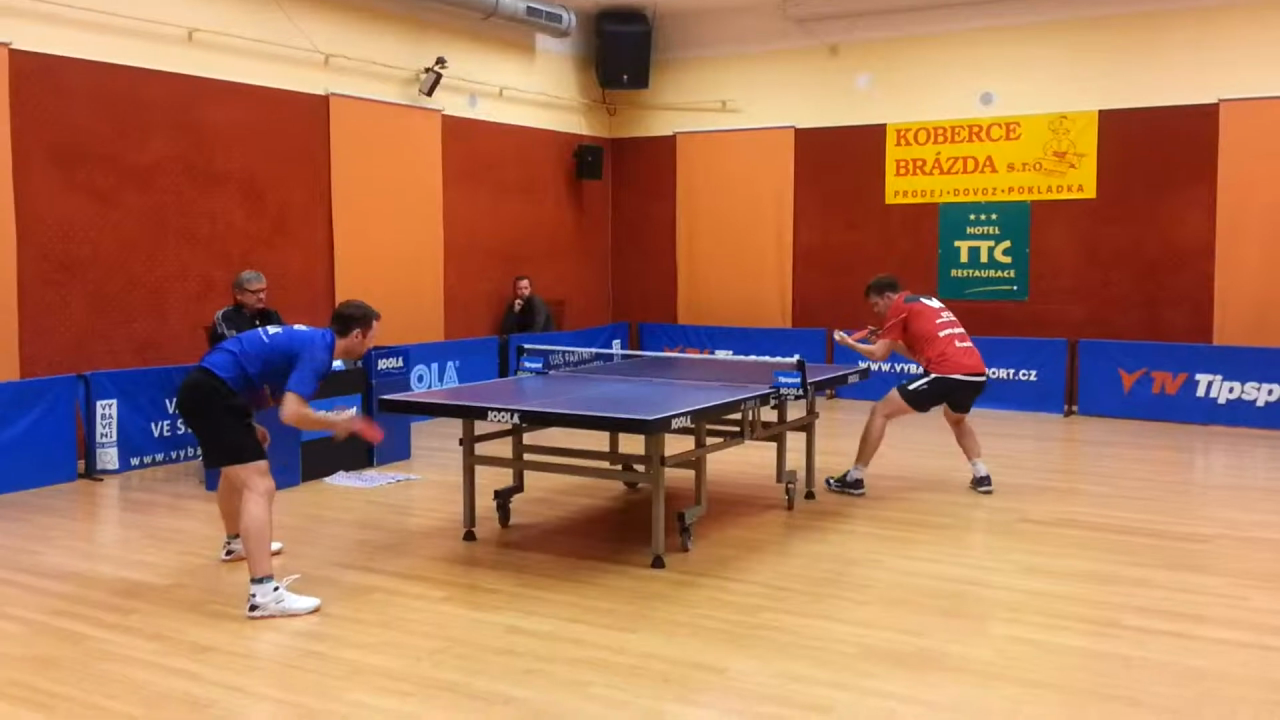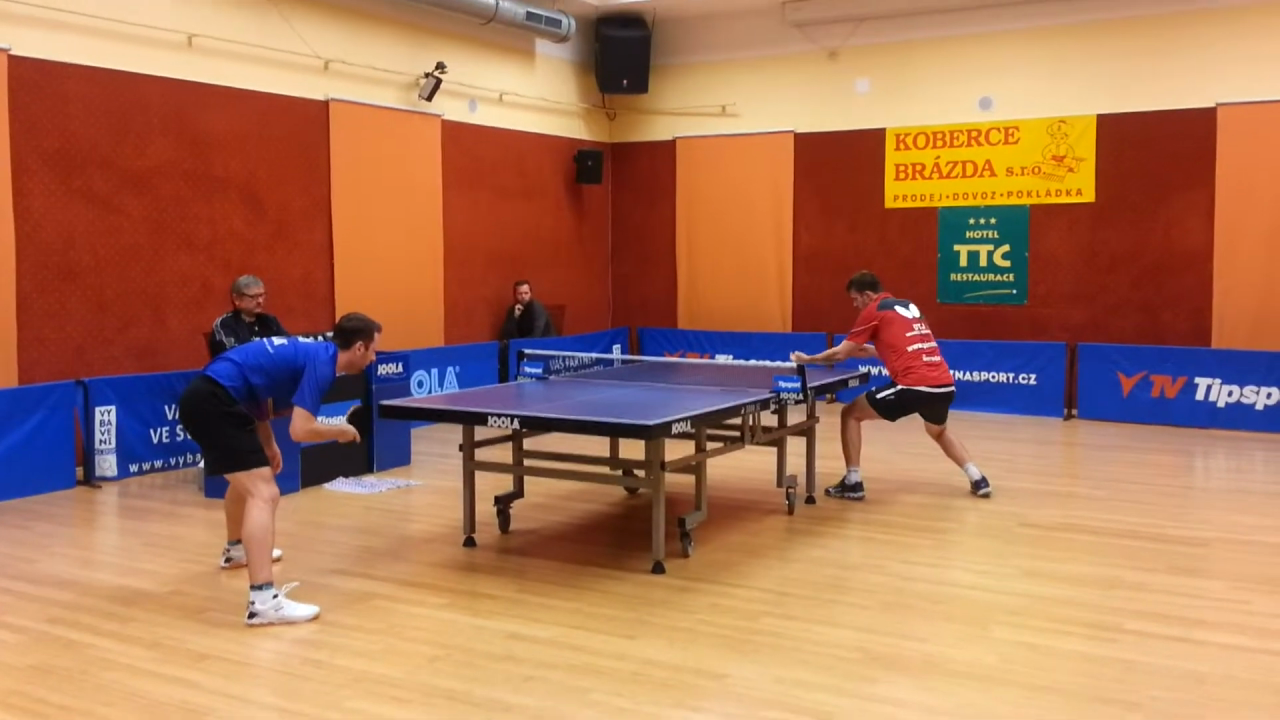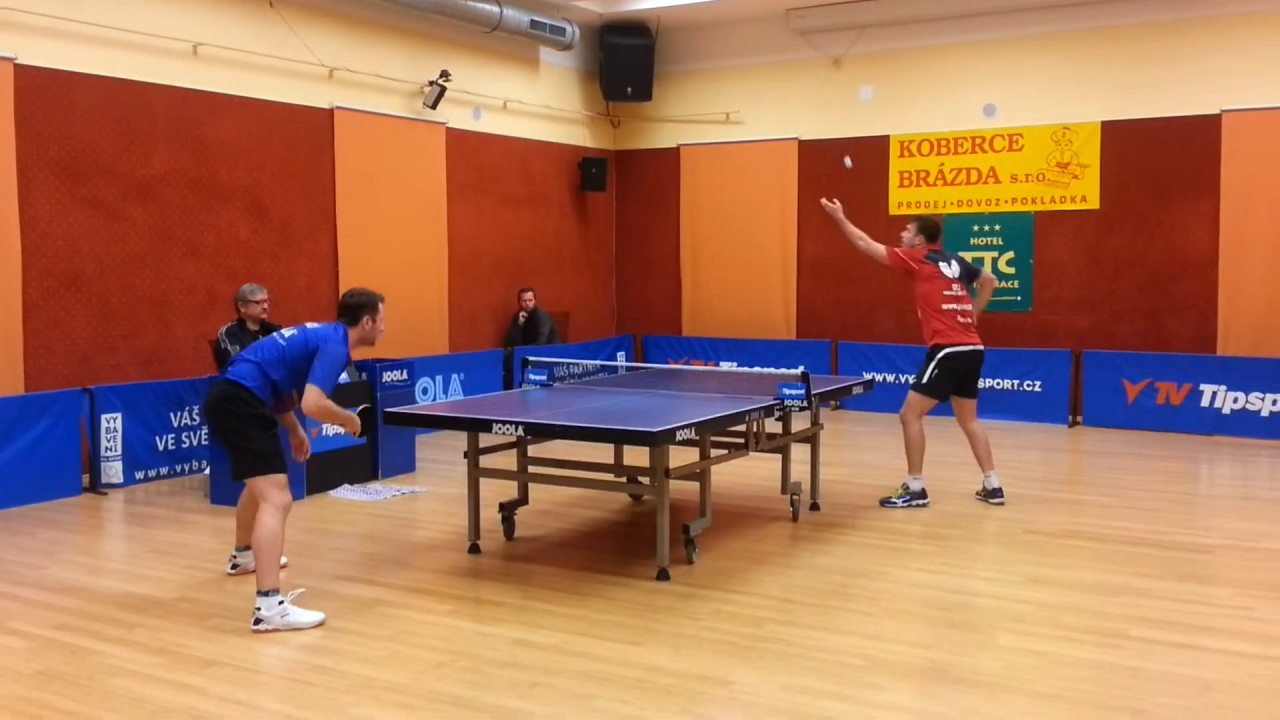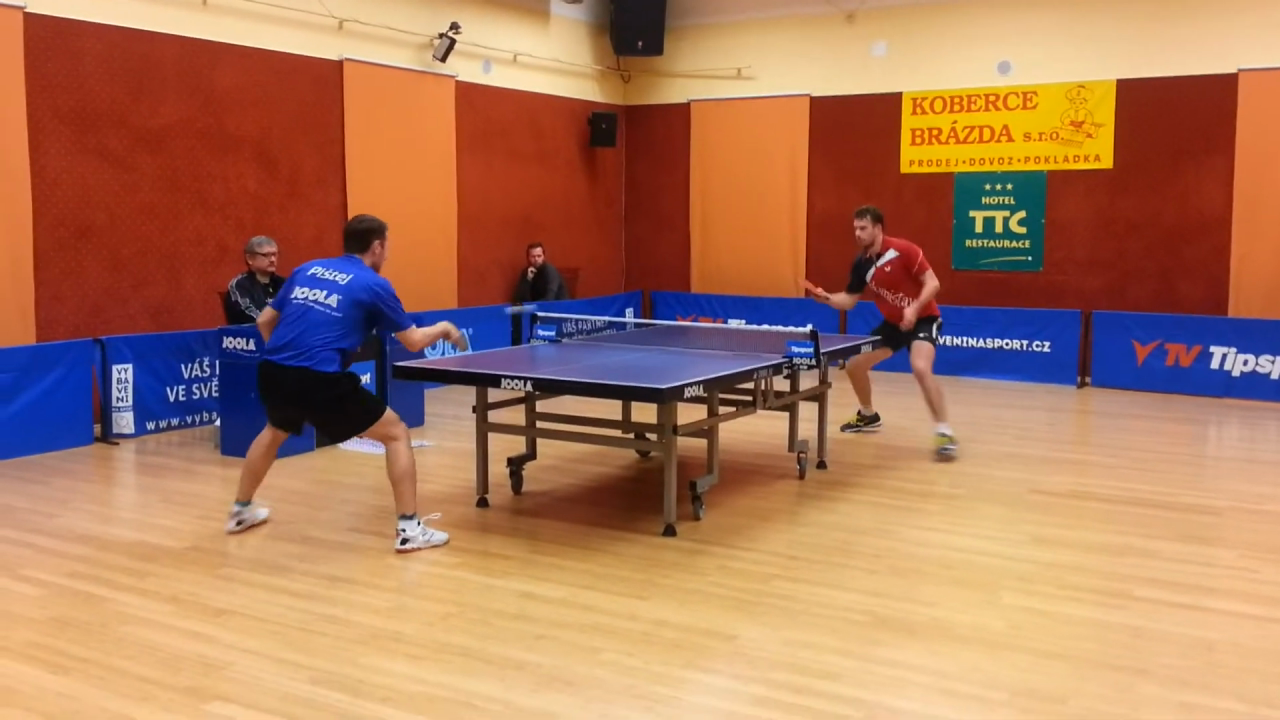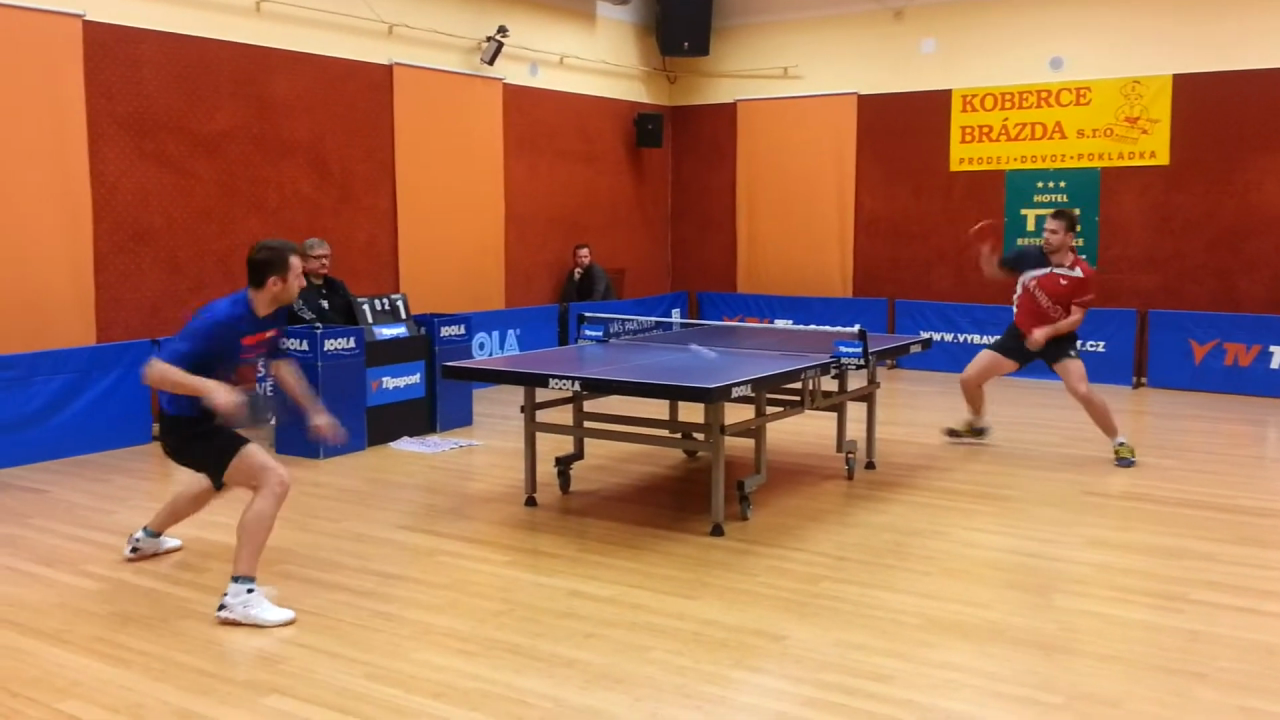
dt=1s
person 1, frame 1
left shoulder: (310, 339)
right shoulder: (317, 351)
right elbow: (291, 413)
left wrist: (249, 424)
right wrist: (337, 423)
left hip: (203, 387)
right hip: (212, 394)
left knee: (236, 470)
right knee: (259, 487)
left ankle: (236, 543)
right ankle: (263, 593)
person 1, frame 2
left shoulder: (311, 351)
right shoulder: (322, 363)
right elbow: (301, 430)
left wrist: (268, 444)
right wrist: (341, 431)
left hip: (203, 395)
right hip: (215, 402)
left knee: (245, 477)
right knee: (263, 494)
left ankle: (236, 549)
right ankle: (263, 601)
person 1, frame 3
left shoulder: (319, 334)
right shoulder: (335, 345)
right elbow: (313, 404)
left wrist: (295, 430)
right wrist: (348, 419)
left hip: (227, 396)
right hip: (240, 403)
left knee: (262, 481)
right knee: (276, 500)
left ankle: (243, 555)
right ankle: (269, 606)
person 1, frame 4
left shoulder: (306, 270)
right shoulder: (373, 285)
left elbow: (265, 320)
right elbow: (413, 341)
right wrist: (444, 329)
left hip: (274, 374)
right hip: (323, 382)
left knee: (274, 433)
right knee: (397, 436)
left ankle: (241, 508)
right ankle: (410, 528)
person 1, frame 5
left shoulder: (275, 313)
right shoulder: (216, 320)
left elbow: (281, 365)
right elbow: (159, 373)
left wrist: (313, 410)
right wrist: (212, 388)
left hip: (219, 420)
right hip: (186, 425)
left knee: (218, 483)
right knee: (274, 482)
left ankle: (146, 538)
right ankle: (239, 595)
person 2, frame 1
left shoulder: (900, 306)
right shoulder: (927, 304)
left elbow: (880, 354)
left wrist: (849, 343)
right wrist: (888, 339)
left hip: (948, 374)
right hip: (977, 375)
left knee: (882, 411)
right knee: (957, 420)
left ankle: (855, 478)
right ankle: (981, 475)
person 2, frame 2
left shoulder: (873, 312)
right shoulder: (910, 307)
left elbow: (841, 353)
left wrist: (808, 360)
right wrist: (871, 350)
left hip: (912, 387)
right hip: (945, 386)
left knee: (851, 414)
right knee: (940, 432)
left ankle: (853, 482)
right ankle: (977, 478)
person 2, frame 3
left shoulder: (917, 257)
right shoulder: (955, 262)
left elbow: (867, 245)
right elbow: (989, 280)
left wrist: (840, 217)
left hip: (947, 350)
right hip: (971, 349)
left knee: (910, 414)
right knee: (968, 419)
left ankle: (915, 488)
right ankle: (992, 486)
person 2, frame 4
left shoulder: (903, 250)
right shoulder: (860, 262)
left elbow: (933, 283)
right elbow: (847, 302)
left wrist: (915, 306)
right wrist: (824, 297)
left hip: (923, 319)
right hip: (890, 323)
left knee: (921, 369)
right knee: (855, 367)
left ankle: (944, 433)
right ankle: (868, 415)
person 2, frame 5
left shoulder: (1082, 274)
right shoulder: (1028, 255)
left elbow: (1077, 317)
right elbow: (995, 273)
left wrist: (1047, 331)
right wrist: (987, 258)
left hip: (1057, 338)
right hip: (1020, 335)
left knee: (1082, 391)
right knee: (969, 378)
left ankle: (1120, 444)
right ankle: (978, 424)
